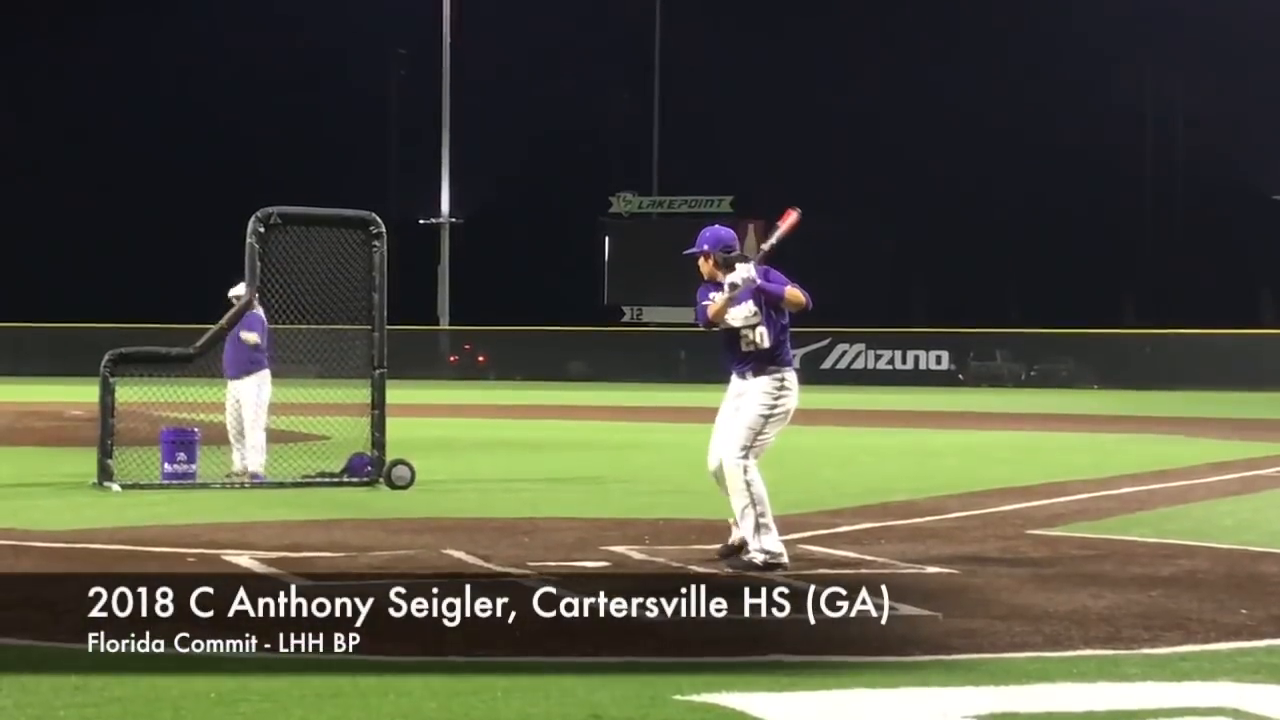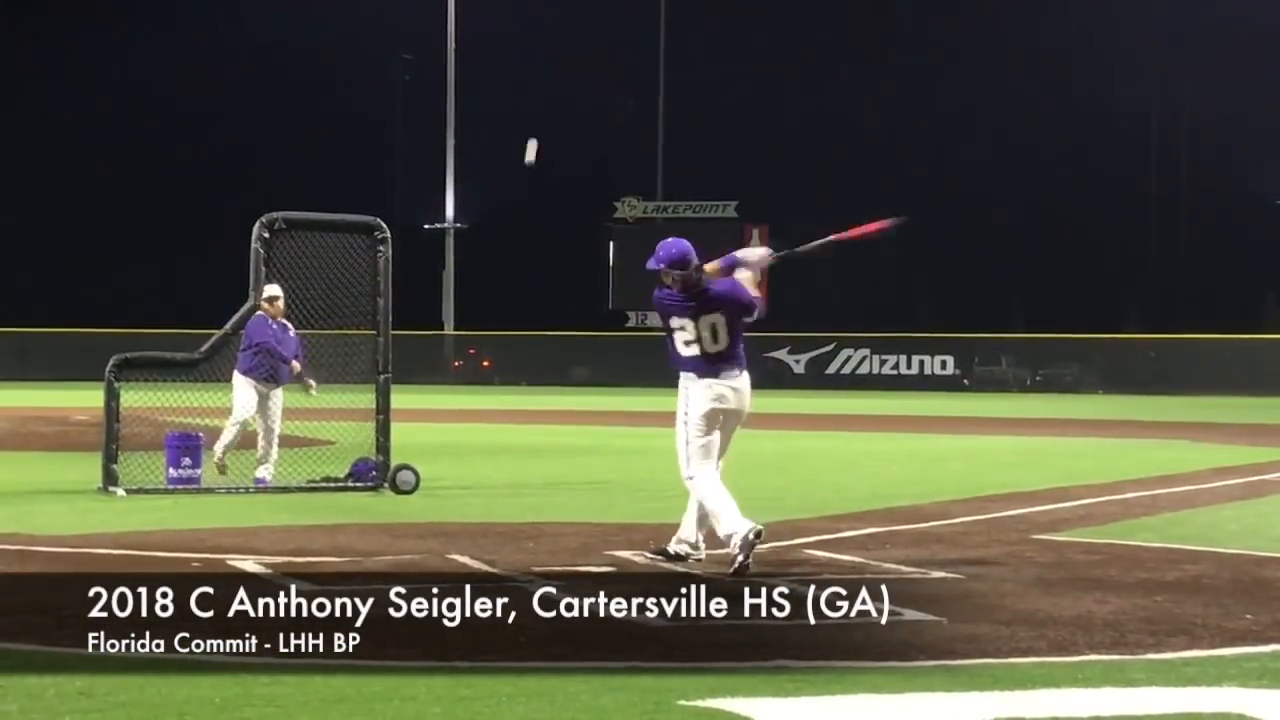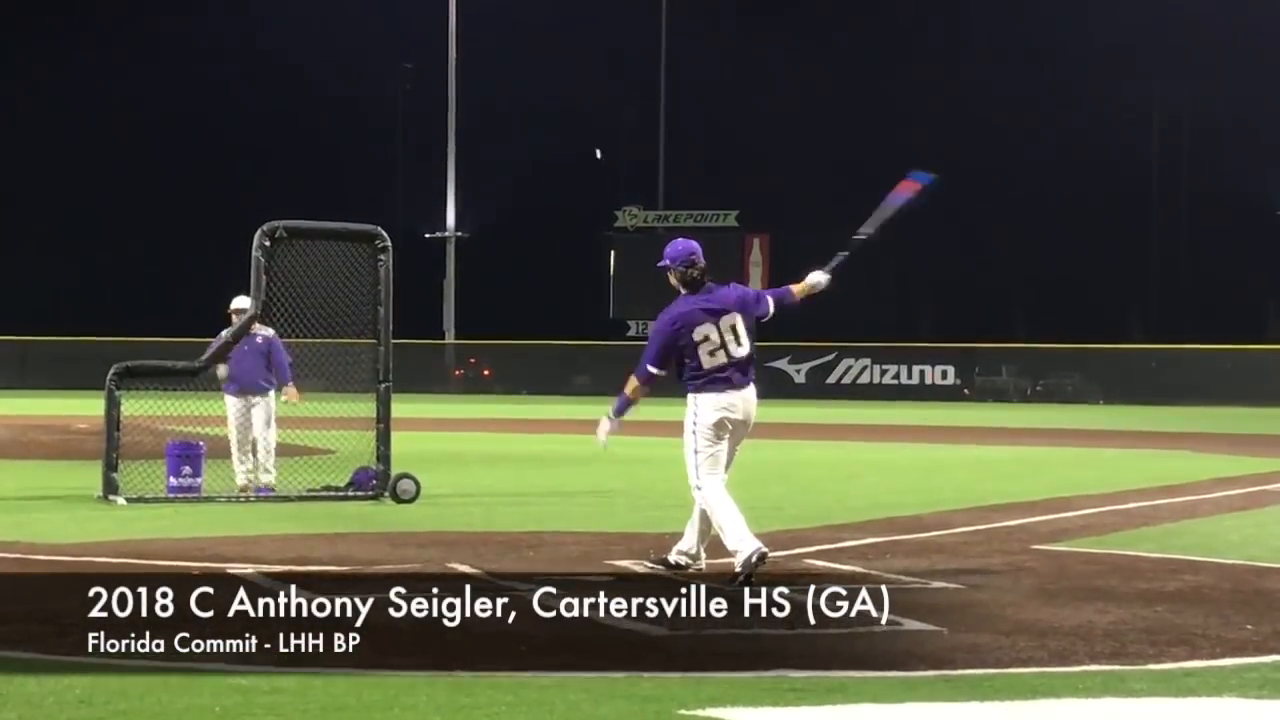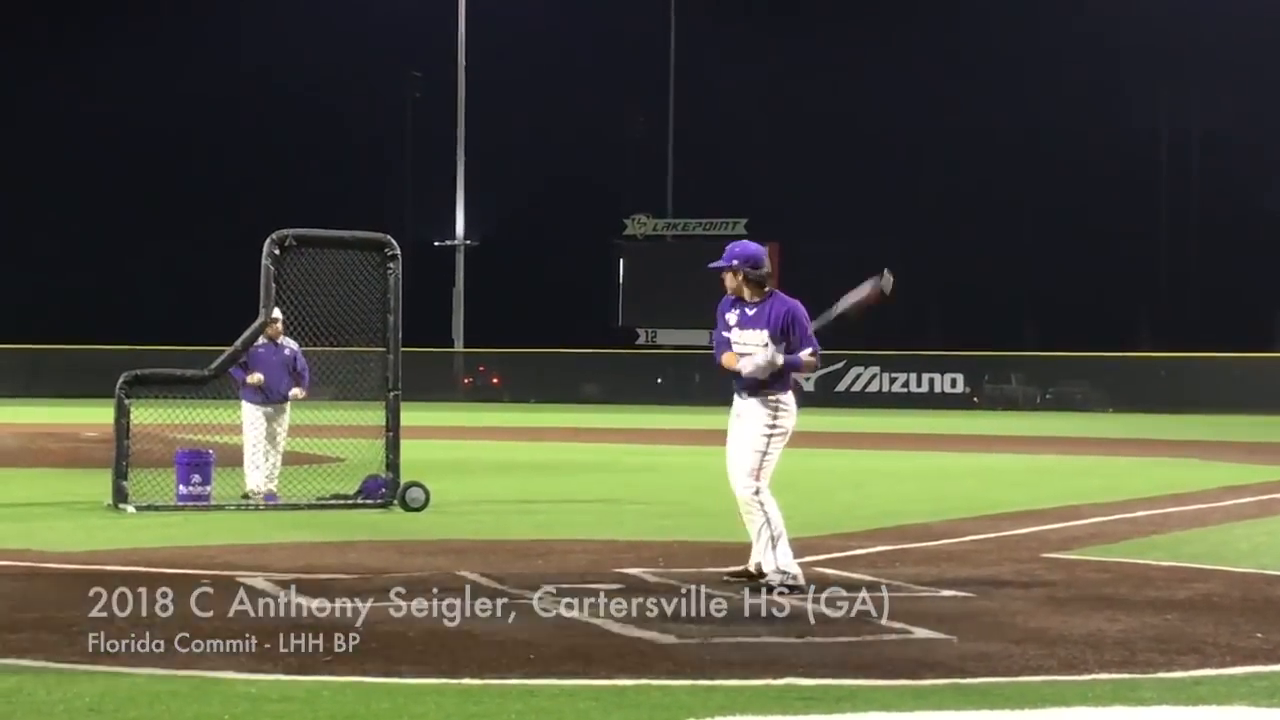
dt=1s
person 1, frame 1
left shoulder: (762, 274)
right shoulder: (709, 291)
left elbow: (802, 302)
right elbow: (708, 318)
left wrist: (758, 285)
right wrist: (730, 292)
left hip: (773, 383)
right hip: (740, 383)
left knee: (737, 459)
right knee: (718, 462)
left ankle: (768, 552)
right ankle: (747, 533)
person 1, frame 2
left shoulder: (661, 299)
right shoulder: (726, 292)
left elbow: (689, 282)
right elbow: (754, 307)
left wrist: (736, 259)
right wrist: (744, 268)
left hip: (698, 389)
right hip: (738, 385)
left knee: (698, 472)
right knee: (707, 468)
left ankle: (737, 531)
right ankle: (686, 541)
person 1, frame 3
left shoulder: (672, 318)
right shoulder: (736, 295)
left elbow: (646, 374)
right elbow: (777, 300)
left wrist: (614, 414)
right wrist: (811, 283)
left hip: (709, 403)
right hip: (746, 397)
left knee: (706, 484)
right knee: (712, 479)
left ankle: (746, 549)
right ankle: (688, 553)
person 1, frame 4
left shoulder: (786, 309)
right shoulder: (728, 306)
left elbow: (812, 361)
right elbow: (722, 353)
left wrist: (782, 359)
right wrist: (744, 362)
left hip: (772, 406)
right hip: (742, 403)
left knee: (751, 486)
right knee: (741, 483)
left ankle: (786, 574)
right ankle: (764, 562)
person 2, frame 1
left shoulder: (252, 317)
right shoulder: (249, 314)
left elbow: (252, 331)
left wrist: (248, 336)
left hip: (254, 379)
right hip: (235, 381)
left knee: (253, 422)
right knee: (235, 426)
left ankle: (255, 470)
right ankle: (241, 468)
person 2, frame 2
left shoulder: (289, 328)
right shoulder: (258, 321)
left elbow: (297, 355)
right elbow: (267, 345)
left wrist: (305, 378)
right wrist: (289, 361)
left hip: (275, 386)
right hip: (248, 380)
left knee: (271, 430)
right knee: (242, 417)
left ankle: (264, 474)
right ankle: (220, 454)
person 2, frame 3
left shoulder: (268, 335)
right shoulder: (225, 337)
left elbow: (281, 360)
left wrist: (288, 384)
right wrist: (218, 368)
left hip: (263, 396)
right hip: (235, 397)
left knee: (265, 437)
right knee: (240, 440)
left ankle: (266, 482)
right ankle: (246, 483)
person 2, frame 4
left shoulder: (292, 347)
right shoulder: (250, 344)
left elbow: (302, 371)
right elbow: (234, 365)
left wrist: (302, 389)
right wrist: (246, 378)
left hip: (281, 406)
right hip: (253, 404)
left knee: (276, 448)
right knee: (254, 446)
left ankle: (270, 489)
right ankle: (254, 489)
